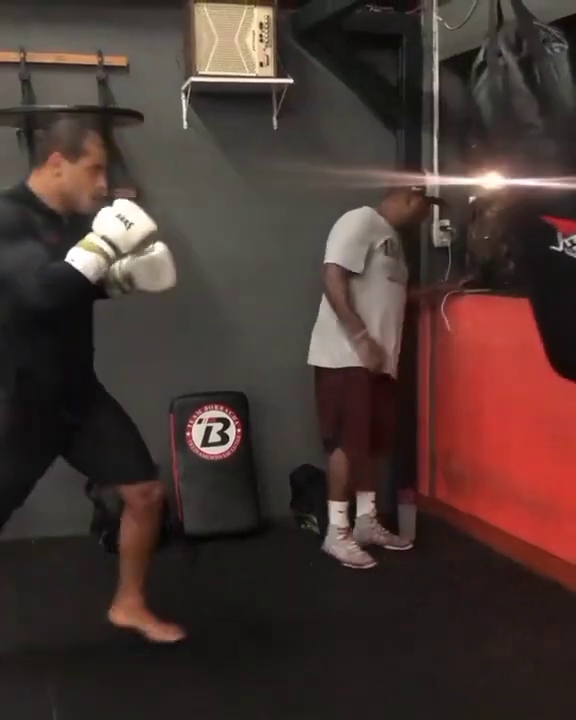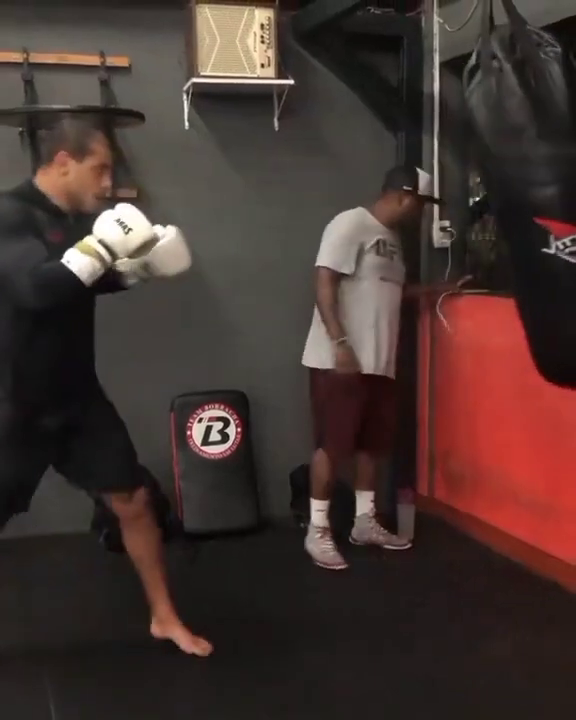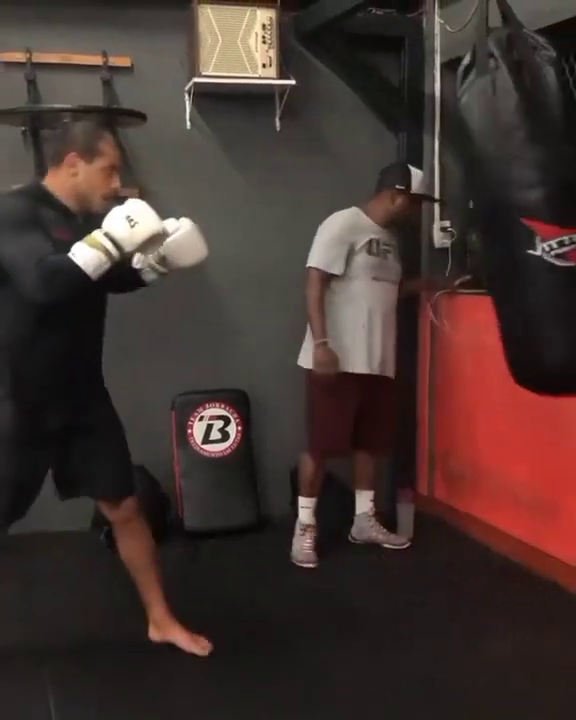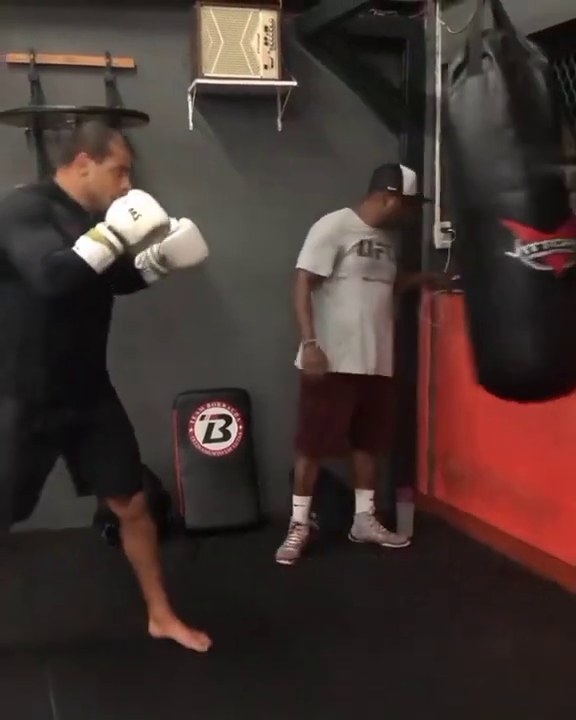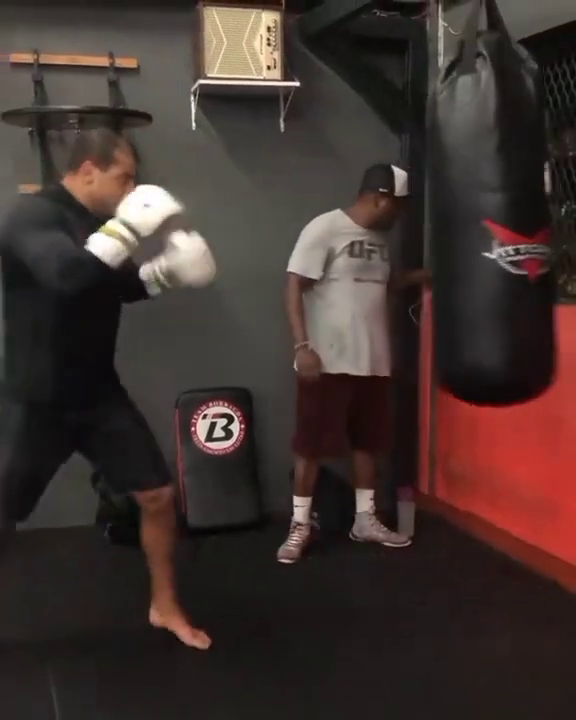
dt=0.1s
person 1, frame 1
left shoulder: (73, 219)
right elbow: (43, 290)
left wrist: (128, 271)
right wrist: (105, 240)
left hip: (77, 390)
left knee: (145, 490)
left ankle: (130, 604)
person 1, frame 2
left shoulder: (79, 218)
left elbow: (96, 281)
left wrist: (142, 261)
right wrist: (105, 244)
left hip: (76, 394)
left knee: (132, 503)
left ankle: (165, 619)
person 1, frame 3
left shoulder: (87, 217)
left elbow: (117, 277)
right elbow: (44, 284)
left wrist: (161, 255)
right wrist: (111, 238)
left hip: (83, 395)
left knee: (124, 509)
left ankle: (161, 620)
person 1, frame 4
left shoulder: (93, 216)
left elbow: (119, 278)
right elbow: (51, 278)
left wrist: (161, 255)
right wrist: (116, 232)
left hip: (90, 392)
left knee: (131, 505)
left ankle: (161, 616)
person 1, frame 5
left shoulder: (103, 219)
left elbow: (122, 286)
right elbow: (70, 277)
left wrist: (168, 270)
right wrist: (131, 226)
left hip: (99, 391)
left knee: (159, 496)
left ankle: (164, 607)
person 2, frame 1
left shoulder: (392, 235)
right shoulder: (359, 224)
right elbow: (334, 279)
right wrist: (362, 338)
left hip: (377, 360)
right hip: (346, 358)
left knee: (373, 444)
right knee: (349, 441)
left ankle: (365, 523)
right ankle: (337, 532)
person 2, frame 2
left shoulder: (390, 236)
right shoulder: (350, 224)
right elbow: (324, 282)
right wrist: (339, 343)
left hip: (377, 359)
right hip: (340, 356)
left knee: (371, 442)
right knee: (334, 441)
left ankle: (365, 521)
right ankle: (318, 530)
person 2, frame 3
left shoulder: (389, 235)
right shoulder: (342, 225)
right elbow: (315, 283)
left wrist: (427, 287)
right wrist: (321, 344)
left hip: (377, 360)
right hip: (338, 359)
left knee: (371, 441)
right knee: (322, 442)
left ankle: (364, 521)
right ankle: (304, 526)
person 2, frame 4
left shoulder: (386, 236)
right shoulder: (333, 227)
right elbow: (303, 285)
left wrist: (423, 279)
right wrist: (309, 344)
left hip: (375, 361)
right hip: (331, 359)
left knee: (369, 442)
right knee: (313, 442)
left ankle: (364, 520)
right ankle: (298, 525)
person 2, frame 5
left shoulder: (380, 237)
right shoulder: (323, 230)
right elbow: (294, 288)
left wrist: (418, 276)
right wrist: (302, 346)
left hip: (373, 360)
right hip: (326, 359)
left knee: (369, 441)
right knee: (311, 444)
left ankle: (365, 520)
right ankle: (300, 525)
